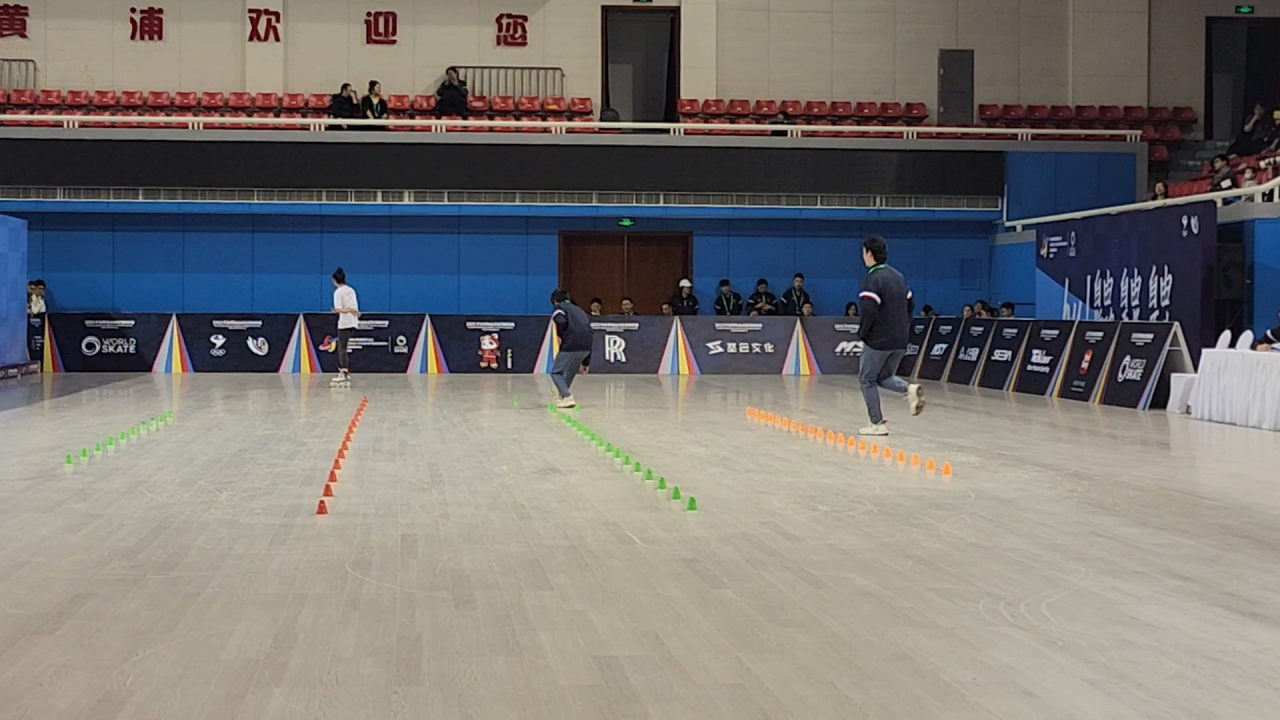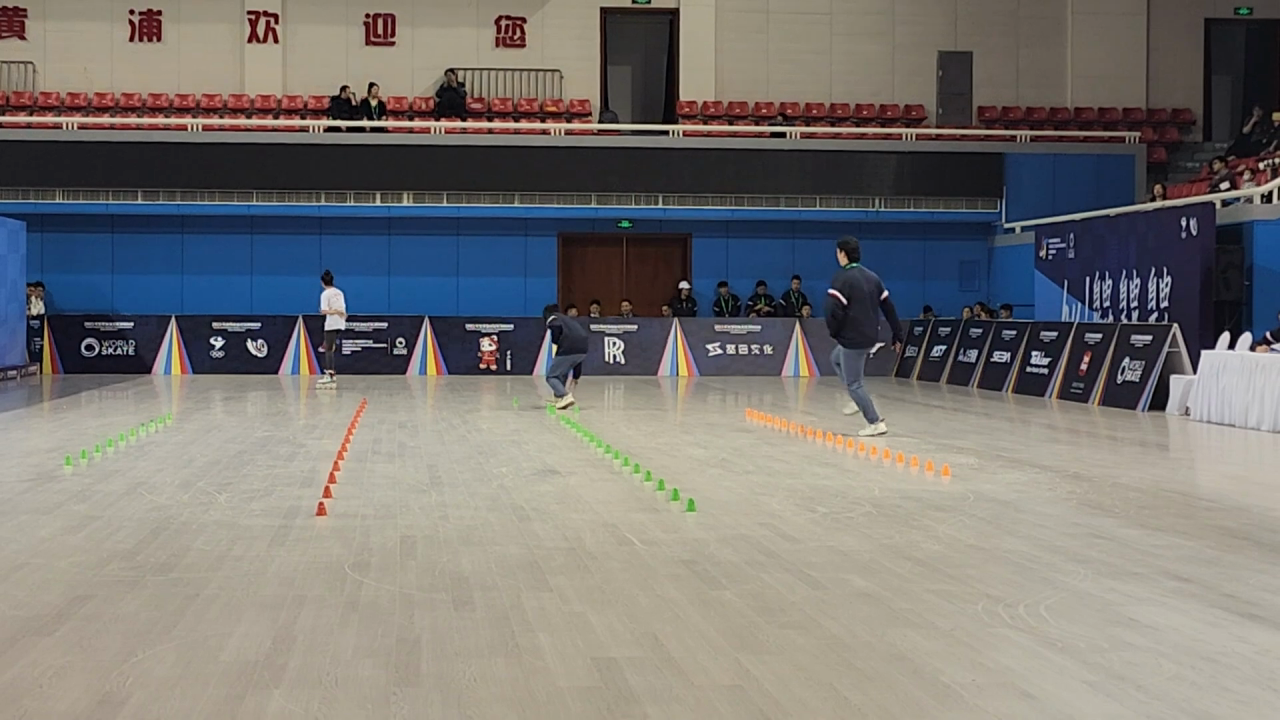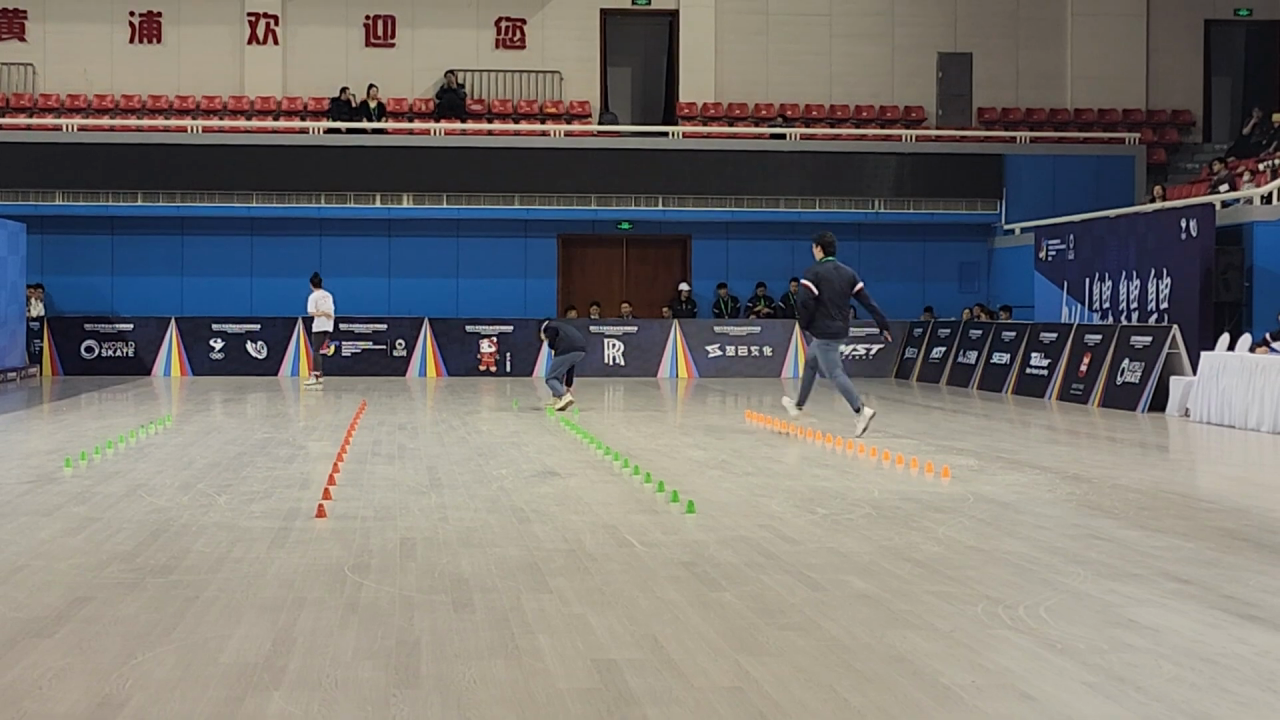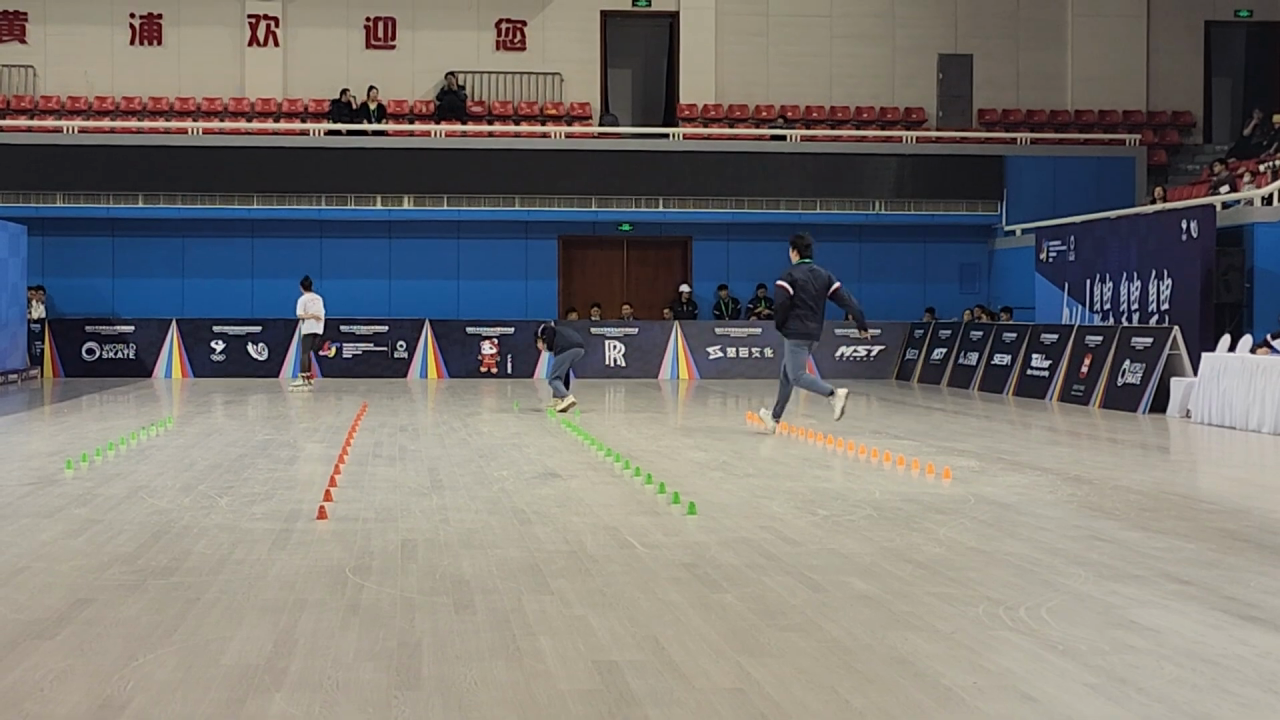
dt=0.1s
person 1, frame 1
left shoulder: (872, 279)
right shoulder: (897, 276)
left elbow: (869, 313)
right elbow: (909, 307)
left wrist: (863, 334)
left hip: (879, 340)
right hip: (900, 340)
left knee: (867, 381)
right knee: (883, 378)
left ankle: (877, 424)
right ankle: (910, 389)
person 1, frame 2
left shoulder: (841, 278)
right shoulder: (872, 277)
left elbow: (833, 311)
right elbow: (889, 308)
left wrist: (834, 333)
right wrist: (897, 336)
left hip: (852, 339)
right hip: (870, 338)
left knee: (854, 383)
right knee: (837, 359)
left ankle: (876, 423)
right ankle: (858, 402)
person 1, frame 3
left shoulder: (814, 272)
right shoulder: (848, 272)
left elbow: (805, 302)
right elbow: (867, 300)
left wrist: (805, 325)
right wrist: (883, 325)
left hip: (823, 333)
right hip: (840, 332)
left knee: (835, 374)
right knee: (812, 365)
left ankle: (861, 411)
right ankle: (798, 406)
person 1, frame 4
left shoulder: (790, 274)
right shoulder: (824, 275)
left elbow: (781, 303)
right elbow: (845, 299)
left wrist: (780, 326)
right wrist: (861, 324)
left hip: (795, 333)
right hip: (812, 334)
left knee: (797, 376)
right knee: (787, 373)
left ankle: (834, 394)
right ankle: (775, 417)
